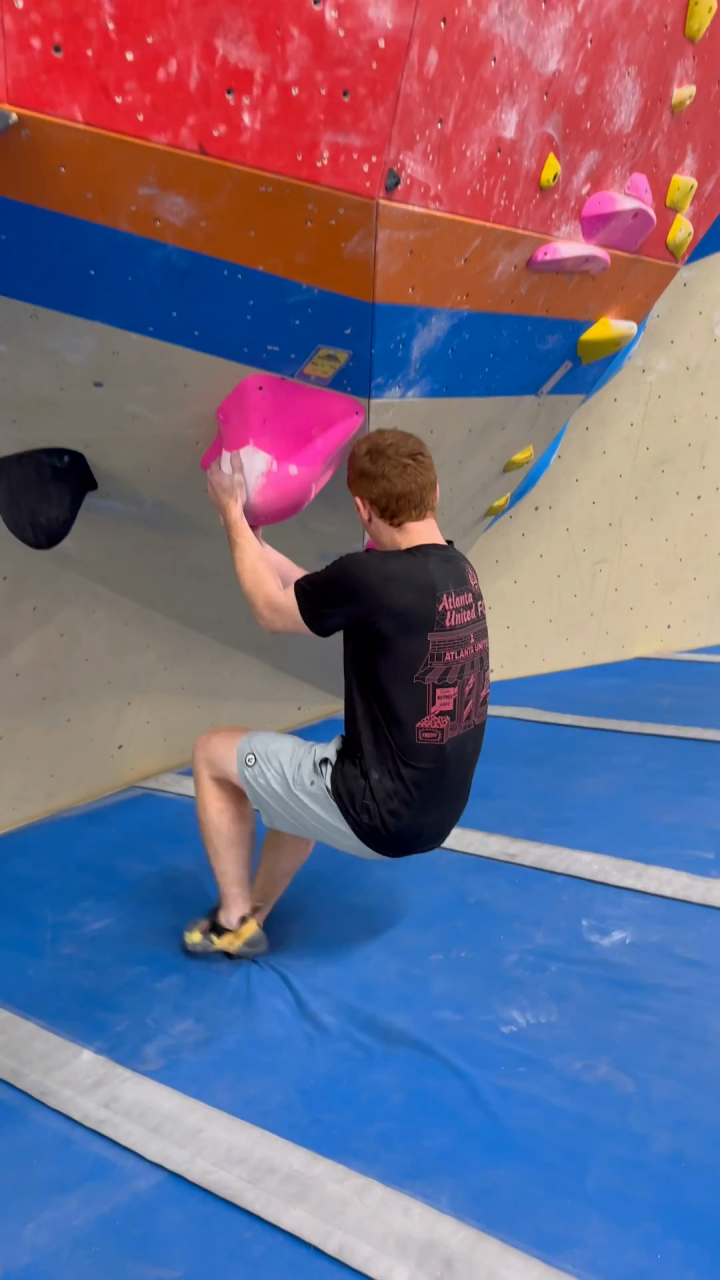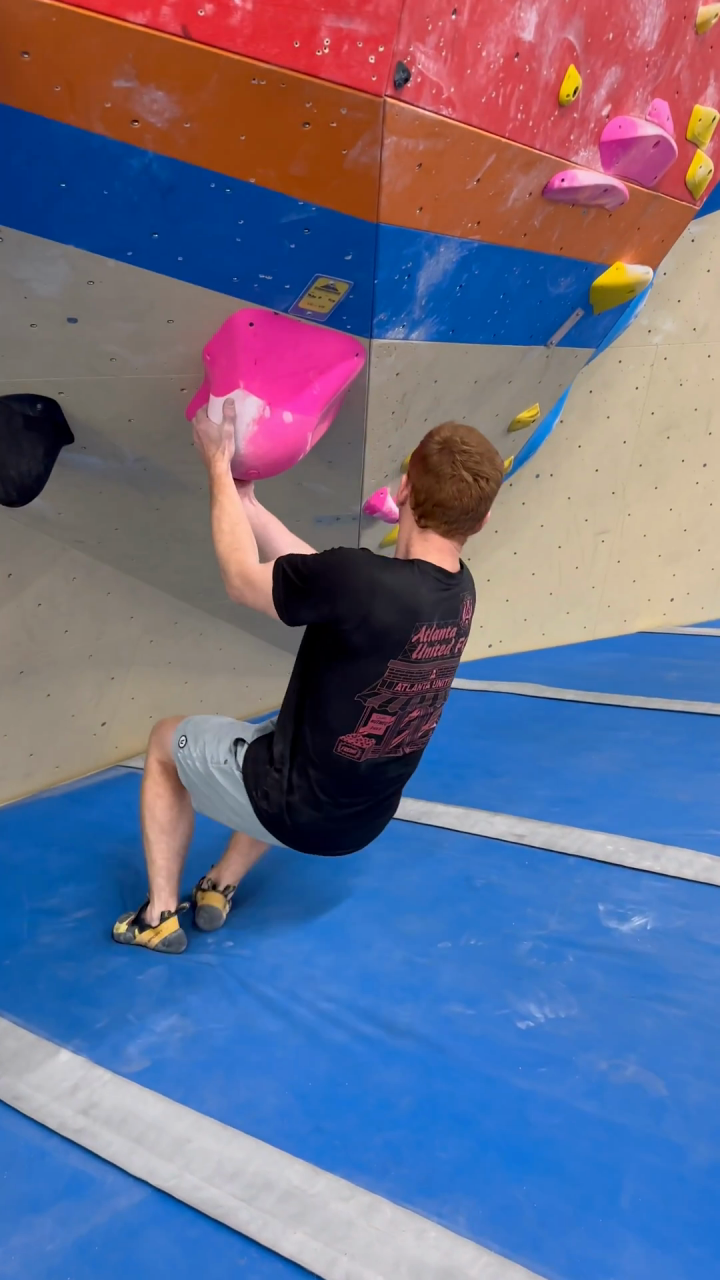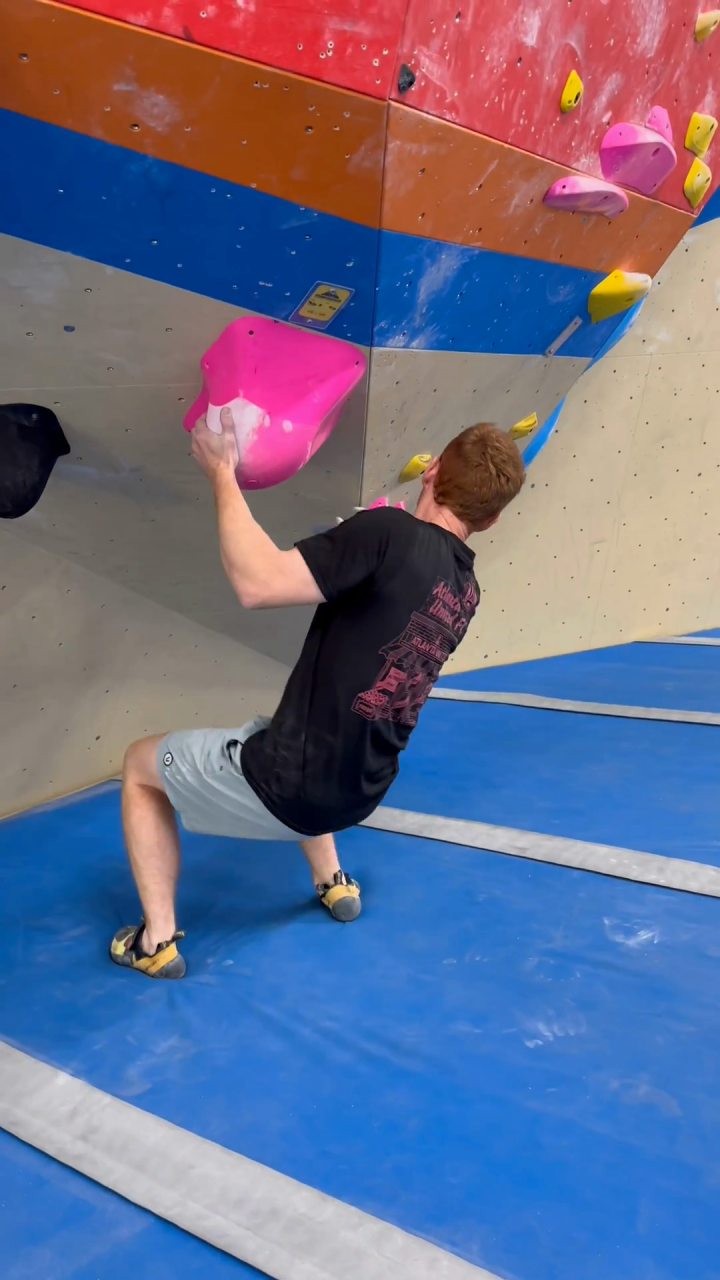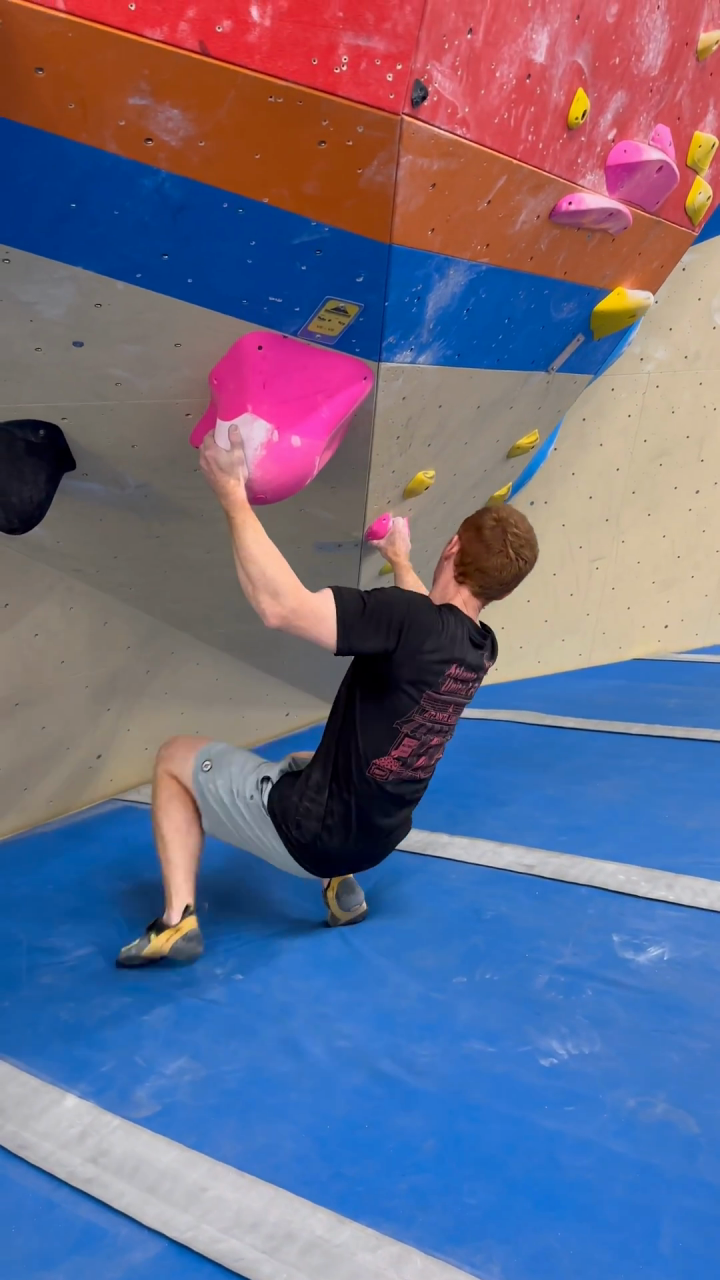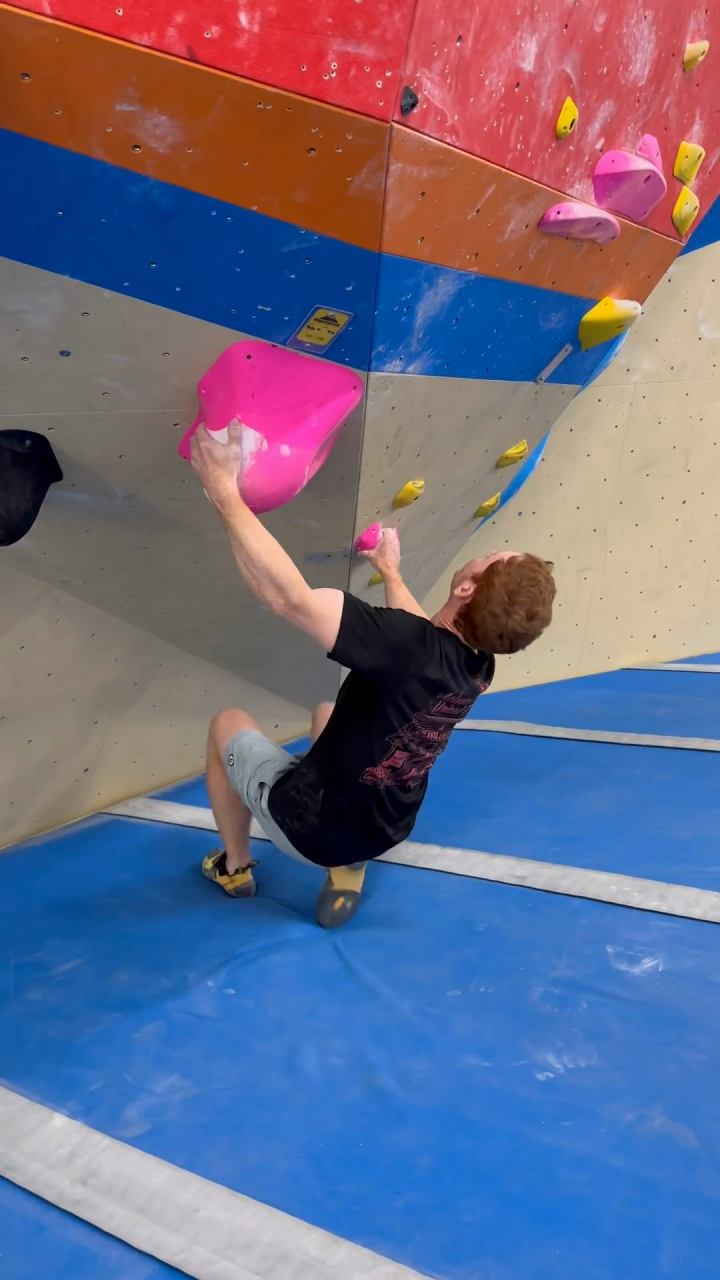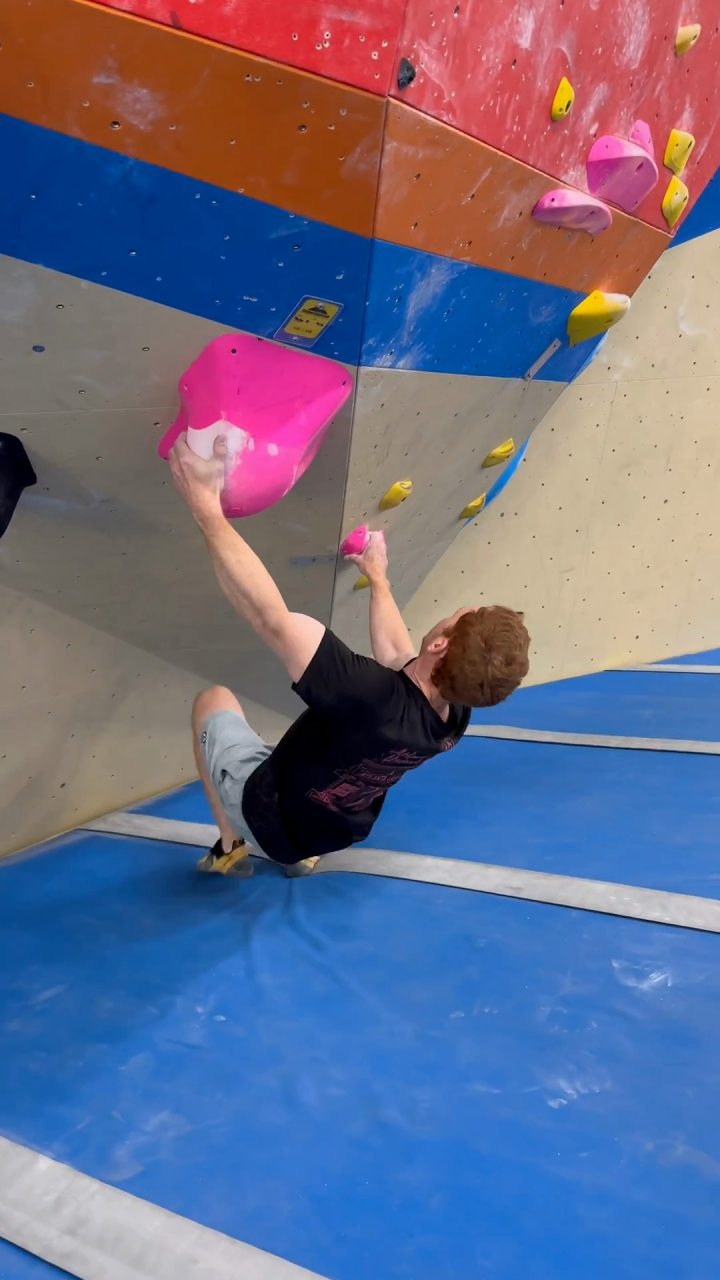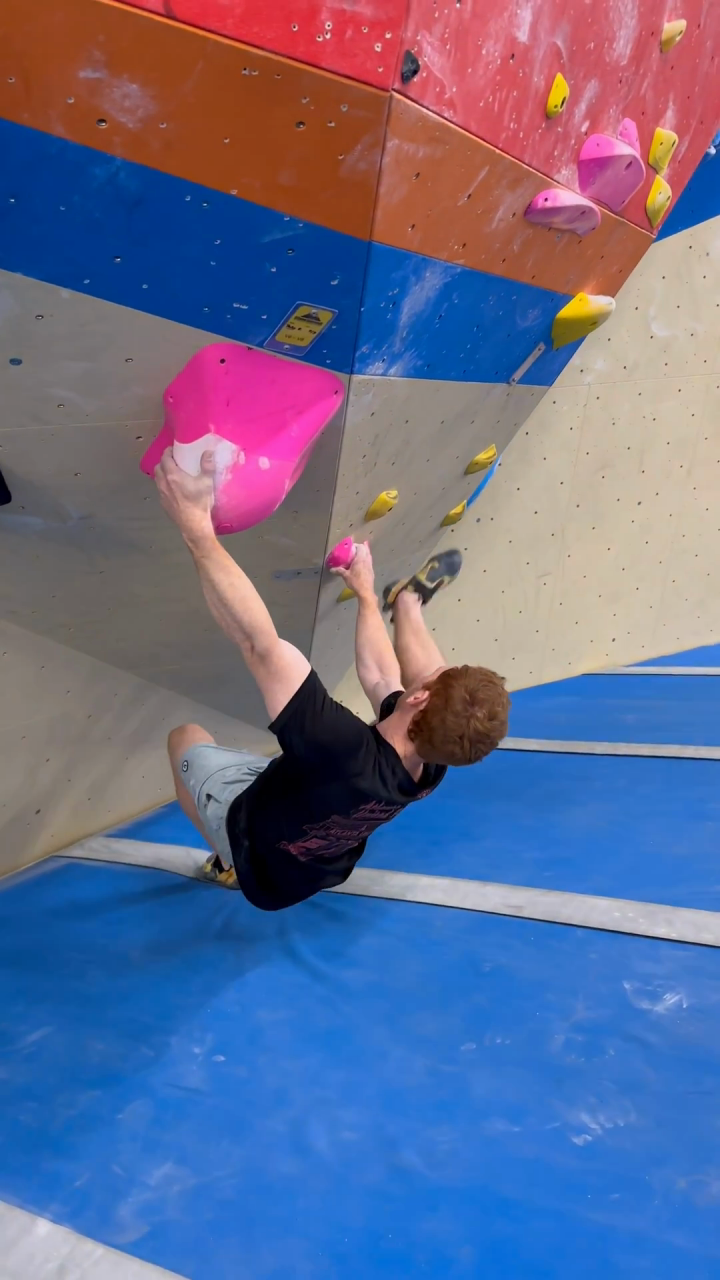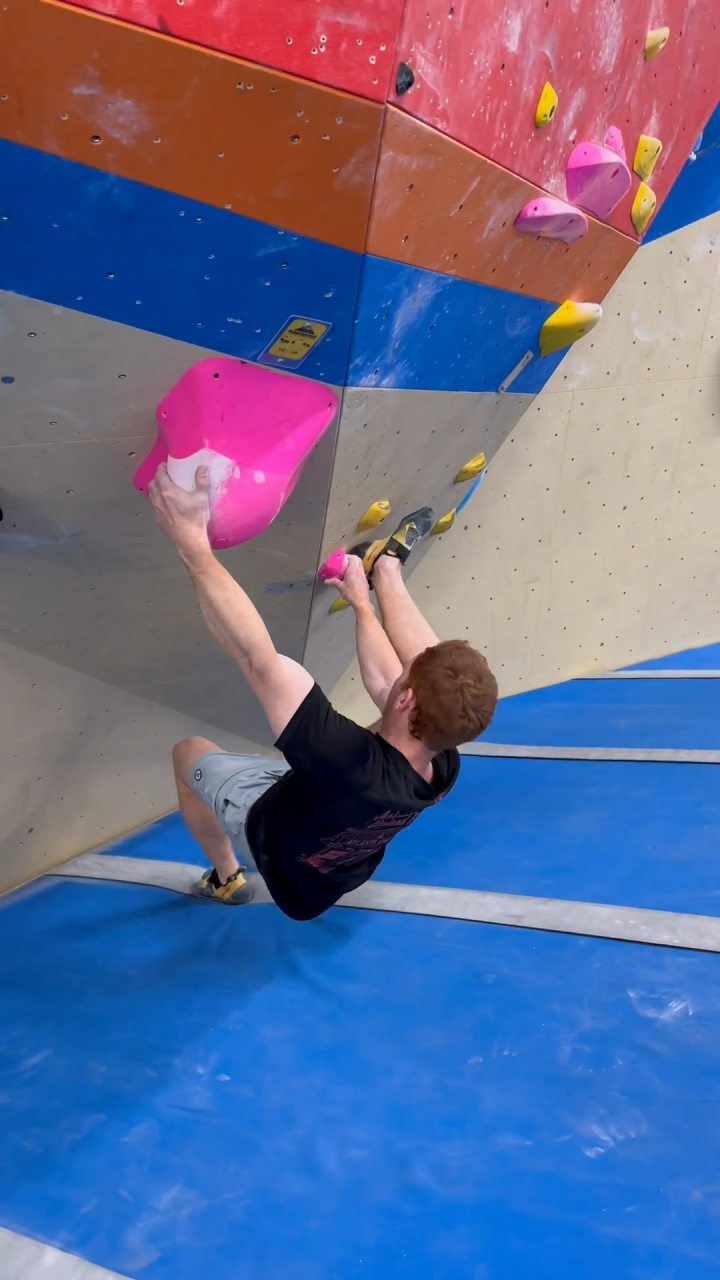
dt=0.5s
person 1, frame 1
left shoulder: (371, 578)
right shoulder: (458, 572)
left elbow: (272, 610)
left wrist: (232, 512)
right wrist: (255, 543)
left hip: (382, 814)
right hip: (435, 804)
left knee: (214, 753)
right knee: (299, 773)
left ankle: (233, 920)
right ankle: (253, 913)
person 1, frame 2
left shoulder: (359, 579)
right shoulder: (459, 592)
left elbow: (243, 580)
left wrist: (218, 468)
right wrist: (246, 504)
left hip: (295, 809)
right hip: (365, 817)
left knee: (165, 740)
left ankle: (160, 916)
right ankle: (220, 888)
person 1, frame 3
left shoulder: (389, 532)
right shoulder: (466, 589)
left elbow: (256, 583)
left wrist: (222, 474)
left hip: (288, 784)
right hip: (358, 793)
left knee: (142, 764)
left ankle: (158, 941)
right ankle: (334, 882)
person 1, frame 4
left shoulder: (405, 621)
right shoulder: (483, 650)
left elbow: (282, 609)
left wrist: (234, 495)
right wrist: (401, 564)
left hip: (311, 833)
right hip: (376, 840)
left knee: (176, 758)
right knee: (312, 758)
left ankle: (178, 920)
right ankle: (343, 886)
person 1, frame 5
left shoulder: (403, 643)
right shoulder: (479, 668)
left elbow: (290, 597)
left wrist: (225, 492)
right wrist: (390, 573)
left hip: (310, 828)
right hip: (383, 830)
left knee: (227, 725)
right knee: (328, 713)
left ankle: (235, 866)
right ankle: (346, 870)
person 1, frame 6
left shoulder: (371, 697)
right shoulder: (454, 719)
left elbow: (271, 617)
right elbow: (395, 654)
left wrist: (206, 507)
right wrist: (378, 577)
left hip: (271, 824)
right hip: (334, 831)
left knee: (213, 700)
left ankle: (232, 846)
person 1, frame 7
left shoulder: (341, 749)
right shoulder: (432, 767)
left elbow: (260, 644)
right elbow: (378, 677)
left wrist: (197, 530)
right wrist: (365, 593)
left hip: (258, 857)
left knee: (186, 738)
left ankle: (226, 865)
right ankle: (408, 601)
person 1, frame 8
left shoulder: (346, 757)
right shoulder: (444, 769)
left elbow: (258, 659)
right elbow: (384, 682)
left wrist: (192, 544)
right wrist: (361, 605)
left hip: (274, 832)
left knee: (189, 752)
left ankle: (226, 879)
right ankle: (386, 566)
